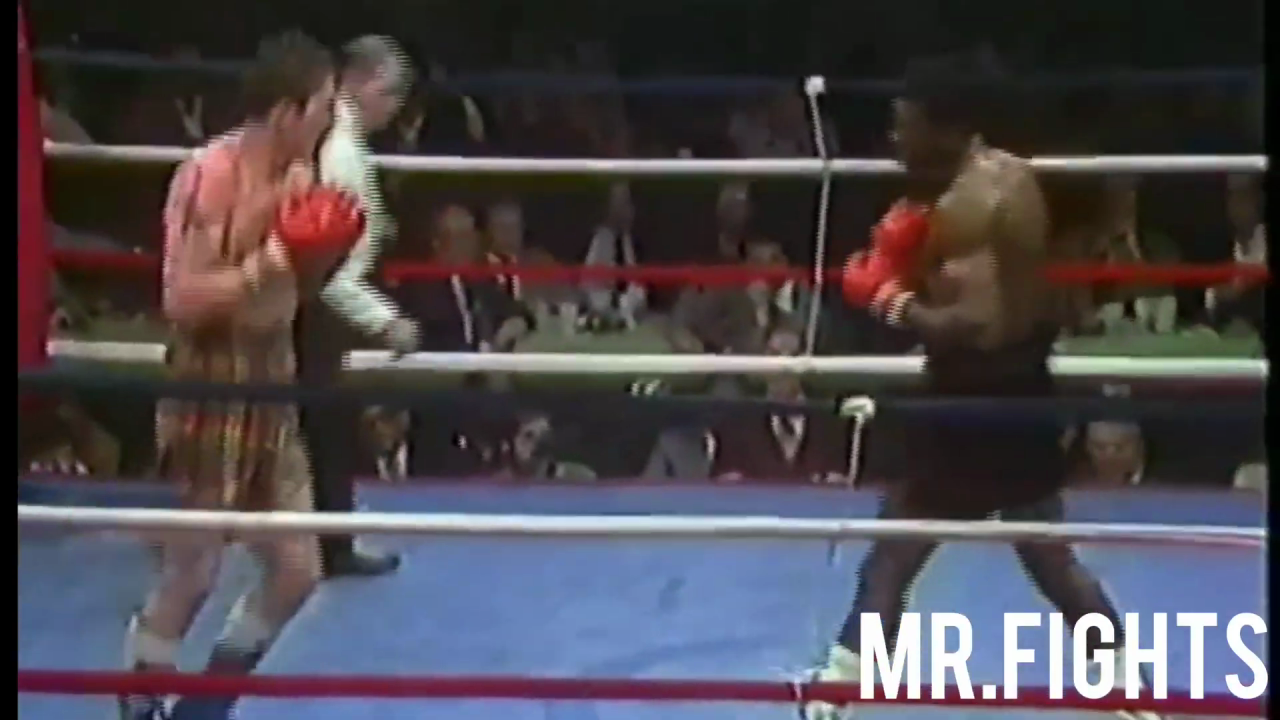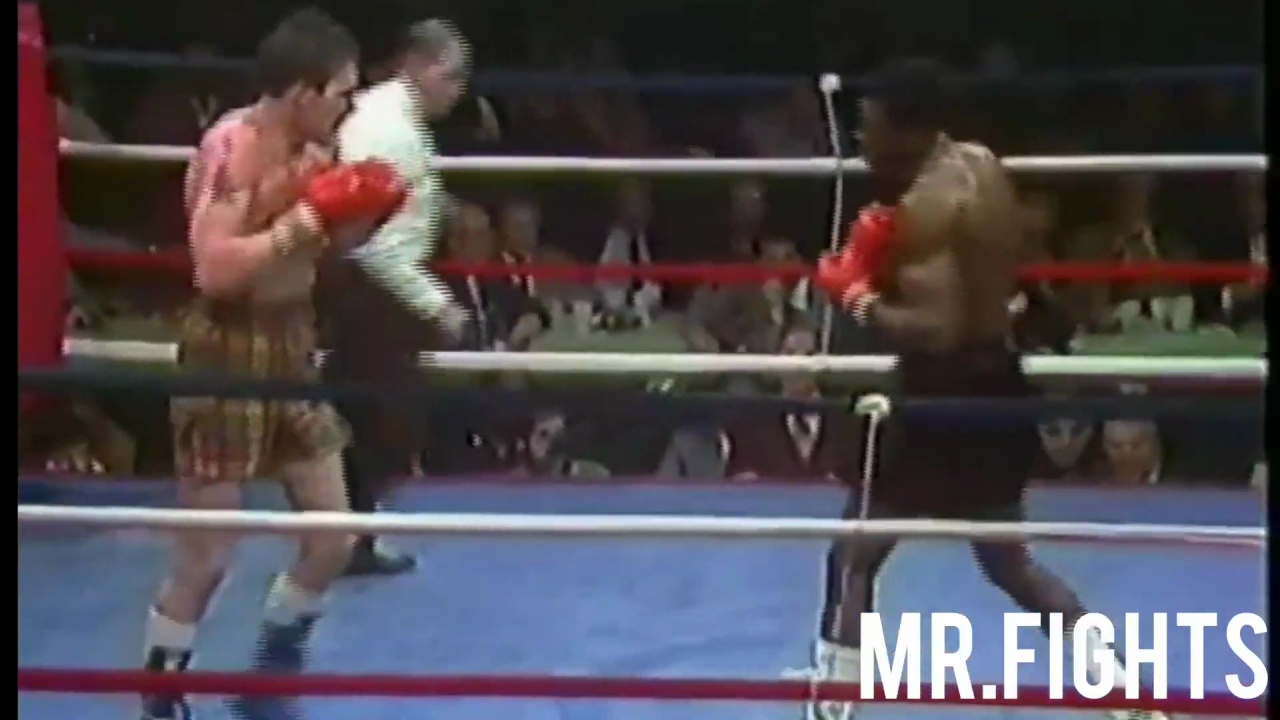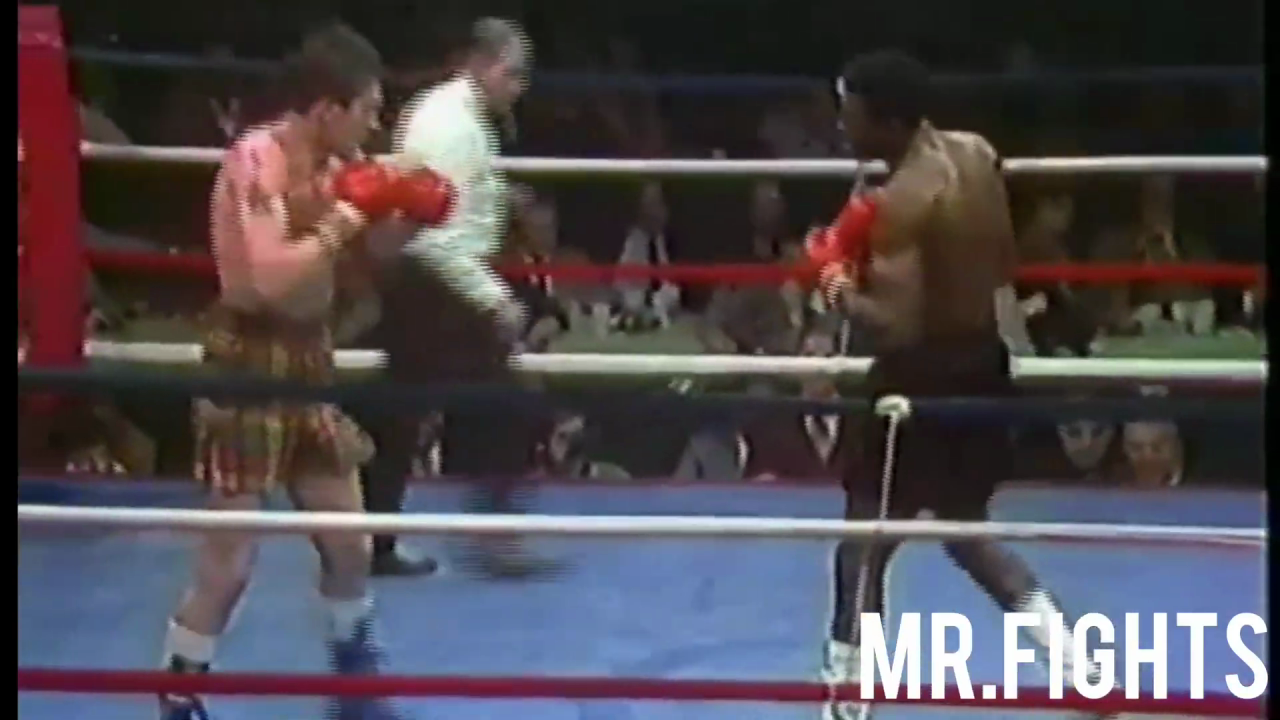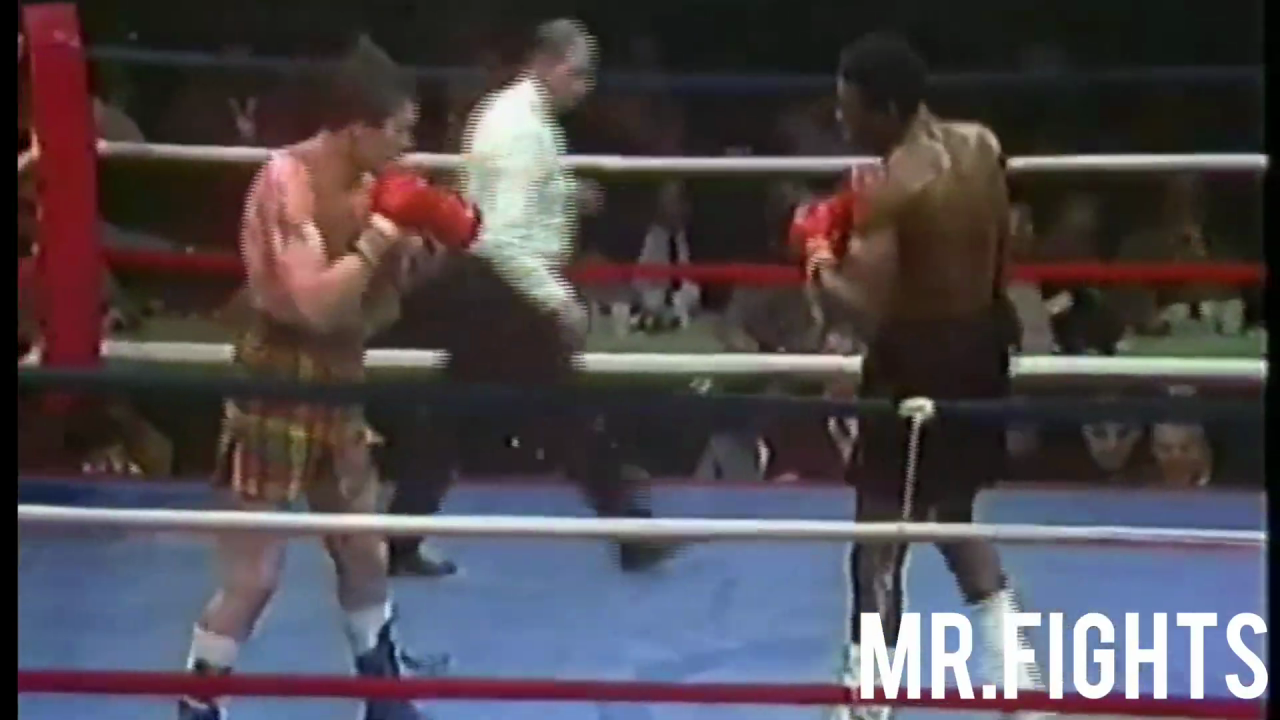
dt=0.1s
person 1, frame 1
left shoulder: (296, 175)
right shoulder: (209, 173)
right elbow: (187, 301)
left wrist: (329, 243)
right wrist: (277, 252)
left hip: (273, 379)
right hip: (209, 385)
left knee: (297, 573)
right knee: (191, 578)
person 1, frame 2
left shoulder: (310, 154)
right shoulder: (232, 143)
right elbow: (217, 269)
left wrist: (360, 215)
right wrist: (306, 217)
left hip: (291, 354)
right hip: (227, 357)
left knee: (334, 541)
right knee: (204, 559)
person 1, frame 3
left shoulder: (331, 167)
right shoulder: (258, 159)
right elbow: (272, 277)
left wrist: (393, 211)
right wrist: (346, 218)
left hip: (308, 366)
right hip: (247, 370)
left knee: (350, 550)
right knee: (226, 569)
person 1, frame 4
left shoulder: (367, 184)
right shoulder: (287, 179)
right elbow: (314, 302)
left wrist: (419, 241)
right wrist: (382, 234)
left hip: (338, 375)
right hip: (277, 379)
left knee: (365, 558)
right knee: (252, 576)
person 2, frame 1
left shoulder: (964, 205)
right shoulder: (1010, 172)
left elbow: (982, 324)
left wrist: (896, 301)
right wrist: (916, 254)
left hip: (973, 397)
right hip: (1023, 383)
left knee: (883, 566)
right knee: (1053, 563)
person 2, frame 2
left shoulder: (926, 204)
right shoulder: (980, 165)
left elbow: (936, 330)
left wrist: (858, 297)
left hip: (942, 394)
right hip: (996, 379)
left knee: (853, 559)
right knee: (1008, 560)
person 2, frame 3
left shoulder: (905, 199)
right shoulder: (979, 156)
left elbow: (898, 326)
left wrist: (841, 280)
left hip: (921, 382)
right hip: (982, 366)
left knee: (860, 556)
right knee: (973, 540)
person 2, frame 4
left shoulder: (893, 184)
right shoulder: (982, 146)
left elbow: (867, 308)
left wrist: (822, 254)
left hip: (916, 369)
right hip: (979, 354)
left knee: (876, 553)
right knee: (955, 528)
person 3, frame 1
left shoulder: (332, 134)
right shoulder: (333, 149)
left wrist: (366, 228)
right wrist: (386, 319)
left hip: (303, 294)
right hip: (309, 302)
left knee: (327, 422)
right knee: (319, 427)
left ankle: (330, 543)
person 3, frame 2
left shoulder: (376, 108)
right shoulder: (396, 133)
right elbow: (381, 244)
left wrist: (425, 203)
right wrist: (437, 304)
left hip: (357, 278)
right hip: (367, 284)
left knee: (364, 414)
right knee: (395, 421)
left ankle: (351, 540)
person 3, frame 3
left shoulder: (439, 107)
right shoulder: (458, 128)
right elbow: (441, 239)
left wrist: (494, 196)
right wrist: (496, 298)
left hip: (414, 275)
right hip: (436, 283)
left knee: (401, 413)
right knee: (494, 407)
right ankle: (493, 536)
person 3, frame 4
left shoulder: (507, 110)
right shoulder: (526, 130)
right elbow: (504, 238)
left wrist: (566, 194)
right wrist: (559, 300)
left hip: (481, 281)
right hip: (508, 287)
left knee: (453, 415)
right knee: (570, 411)
right ankle: (632, 535)
